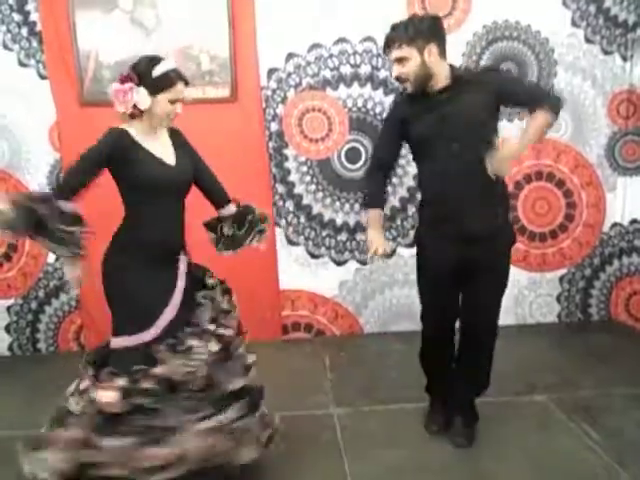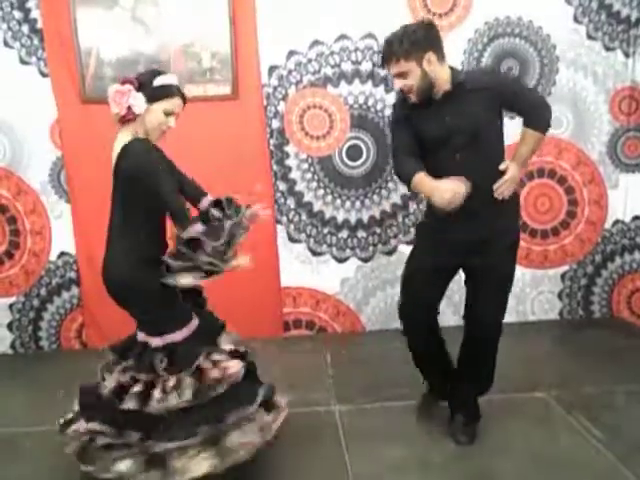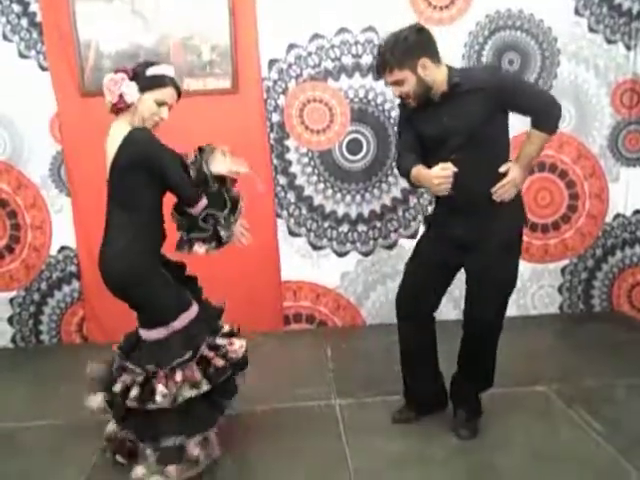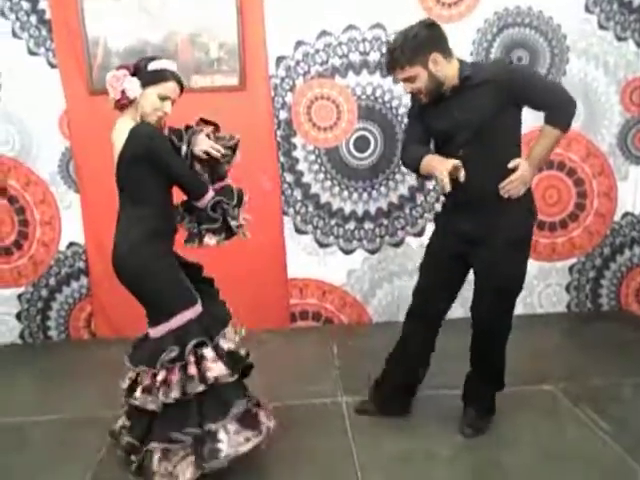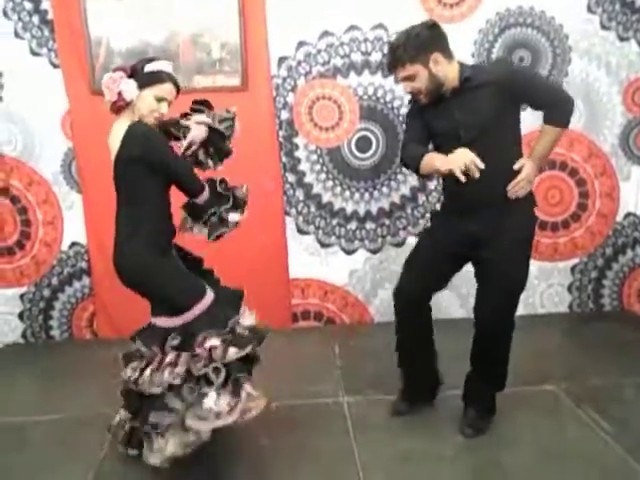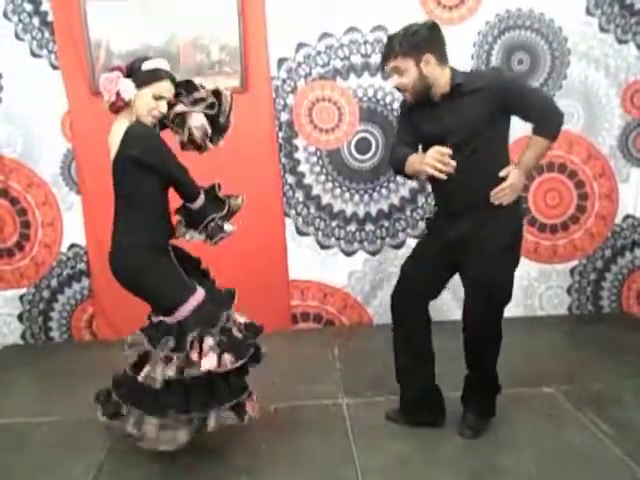
dt=0.3s
person 1, frame 1
left shoulder: (485, 84)
right shoulder: (404, 108)
left elbow: (548, 101)
right elbow: (380, 166)
left wrist: (519, 145)
right wrist: (375, 225)
left hip: (490, 232)
right hip: (437, 236)
left knee: (480, 326)
right knee: (436, 324)
left ankle: (463, 408)
right ankle: (439, 400)
person 1, frame 2
left shoulder: (488, 85)
right shoulder: (406, 108)
left elbow: (539, 111)
right elbow: (404, 162)
left wrist: (517, 165)
right wrist: (432, 189)
left hip: (494, 227)
right hip: (440, 227)
left knee: (483, 323)
right knee: (414, 309)
left ankle: (465, 406)
right ankle: (440, 383)
person 1, frame 3
left shoulder: (488, 83)
right shoulder: (411, 109)
left elbow: (548, 110)
right elbow: (406, 159)
left wrist: (521, 167)
right wrist: (427, 177)
left hip: (496, 223)
right hip: (445, 222)
left knee: (483, 319)
right knee: (411, 303)
left ankle: (466, 402)
right ankle: (425, 395)
person 1, frame 4
left shoulder: (500, 78)
right shoulder: (424, 104)
left elbow: (562, 105)
right elbow: (411, 151)
left wrist: (533, 163)
right wrist: (436, 163)
left hip: (505, 219)
right hip: (455, 219)
left knee: (491, 316)
right knee: (425, 306)
left ankle: (479, 402)
right ankle: (393, 394)
person 1, frame 5
left shoulder: (501, 79)
right shoulder: (423, 105)
left elbow: (560, 104)
right elbow: (411, 153)
left wrist: (535, 162)
right wrist: (446, 161)
left hip: (507, 218)
right hip: (454, 218)
left knee: (494, 315)
right knee: (409, 293)
left ankle: (480, 401)
right ankle: (418, 386)
person 1, frame 6
left shoulder: (490, 86)
right shoulder: (413, 107)
left elbow: (549, 115)
right elbow: (399, 154)
left wrist: (522, 171)
right wrist: (422, 161)
left hip: (493, 225)
right hip: (445, 224)
left knee: (481, 320)
right knee: (406, 299)
left ankle: (479, 405)
right ankle: (421, 403)
person 2, frame 1
left shoulder: (175, 139)
right shoulder: (119, 142)
left elbow: (210, 185)
right elbow: (67, 189)
left wrist: (240, 222)
right wrist: (71, 250)
left hip: (172, 263)
right hip: (133, 267)
left knee: (198, 342)
right knee: (140, 355)
person 2, frame 2
left shoulder: (139, 149)
right shoulder: (139, 152)
left elbow: (185, 189)
right elbow: (174, 209)
left wrist: (234, 214)
right wrist: (220, 250)
left hip: (136, 265)
right hip: (134, 270)
left knee: (159, 344)
right knee: (186, 342)
person 2, frame 3
left shoulder: (123, 136)
right shoulder: (140, 142)
left elbow: (176, 168)
right elbow: (185, 192)
left wrist: (208, 164)
right wrist: (225, 223)
left hip: (125, 257)
right hip: (133, 262)
left knee: (163, 331)
right knee: (185, 334)
left ankle: (138, 434)
person 2, frame 4
left shoulder: (130, 131)
right shoulder: (146, 136)
left elbow: (173, 147)
right elbow: (192, 186)
left wrist: (192, 143)
left hip: (137, 250)
right hip: (145, 254)
left knee: (172, 336)
right knee: (191, 335)
left ankle: (154, 435)
right ankle: (193, 440)
person 2, frame 5
left shoulder: (128, 133)
right shoulder: (143, 137)
left elbow: (185, 126)
right elbow: (189, 184)
left wrist: (197, 125)
right wrist: (221, 204)
left hip: (141, 250)
right hip: (146, 255)
left knee: (178, 321)
right knee: (207, 317)
left ankle: (152, 425)
person 2, frame 6
left shoulder: (125, 131)
right shoulder: (141, 136)
left elbow: (180, 109)
right elbow: (184, 184)
left wrist: (192, 114)
right wrist: (210, 213)
left hip: (137, 249)
right hip: (142, 255)
left knee: (177, 323)
right knee: (199, 317)
